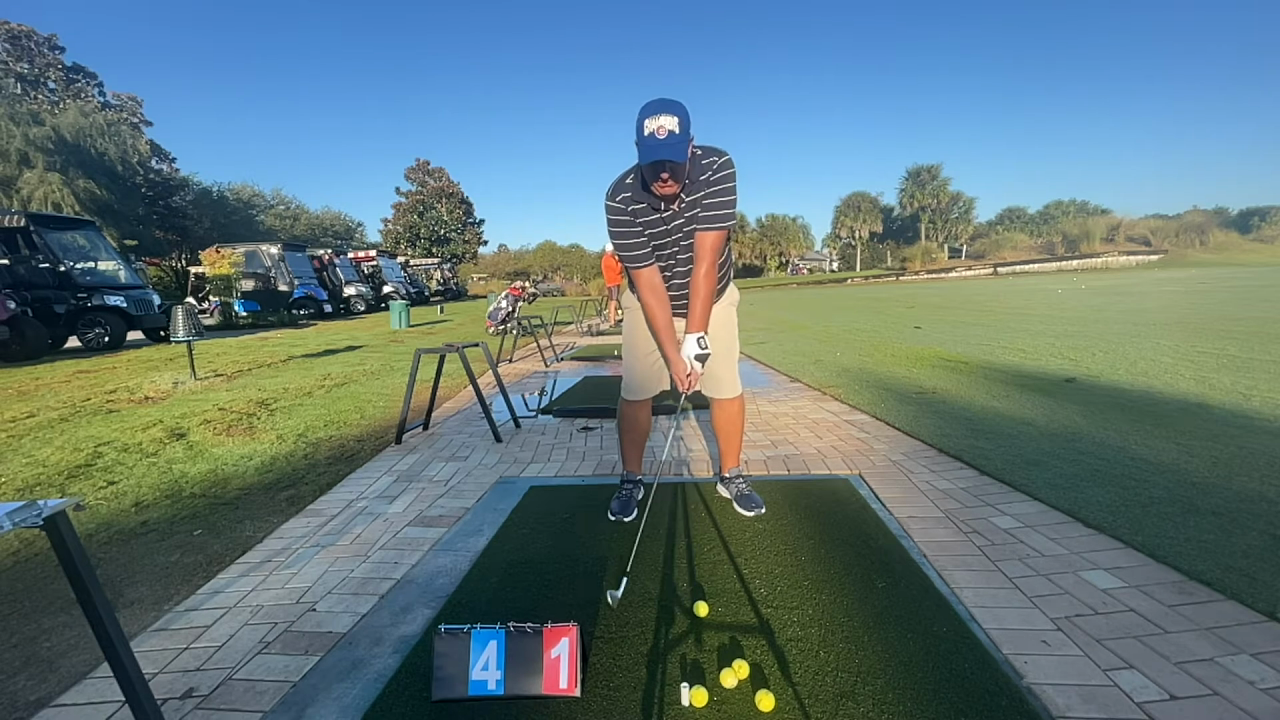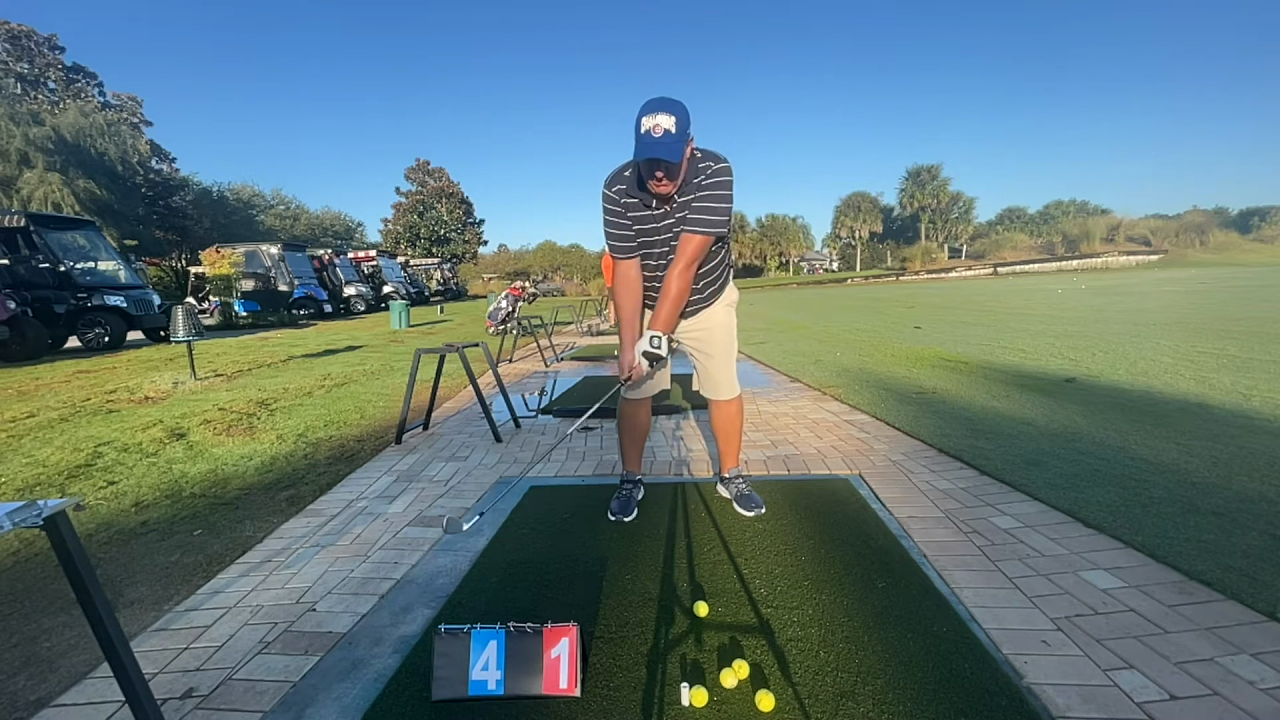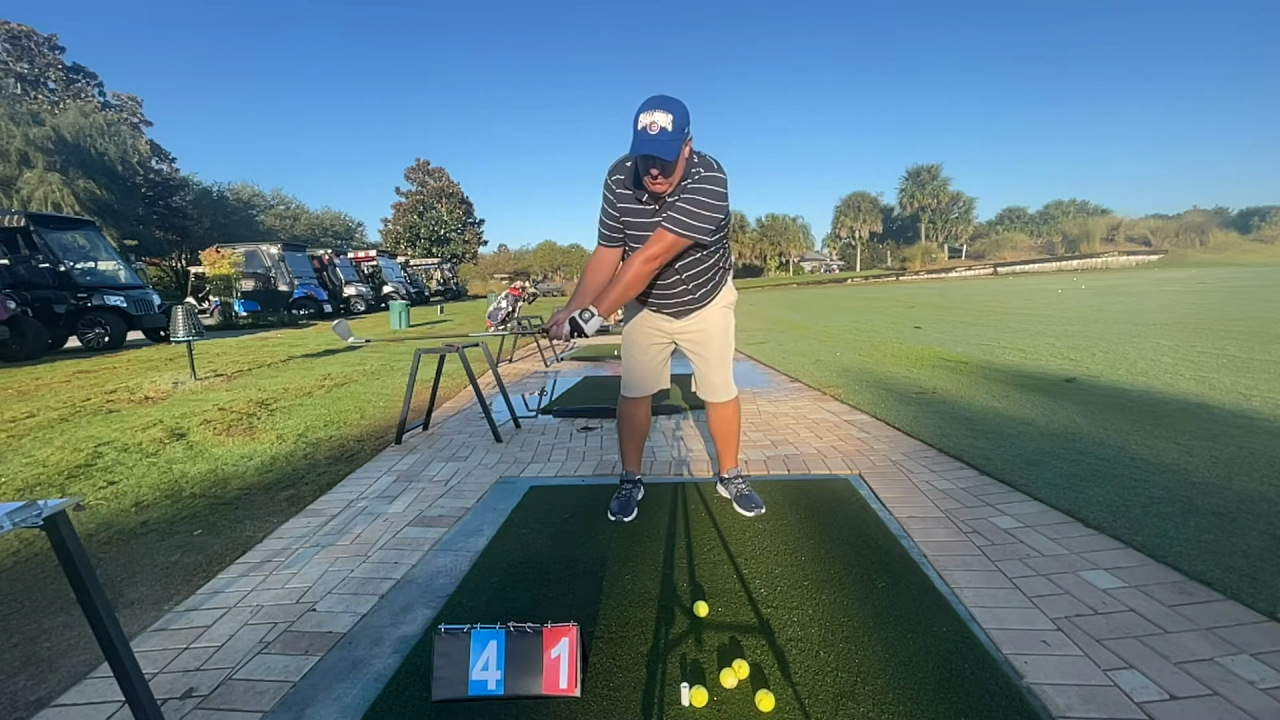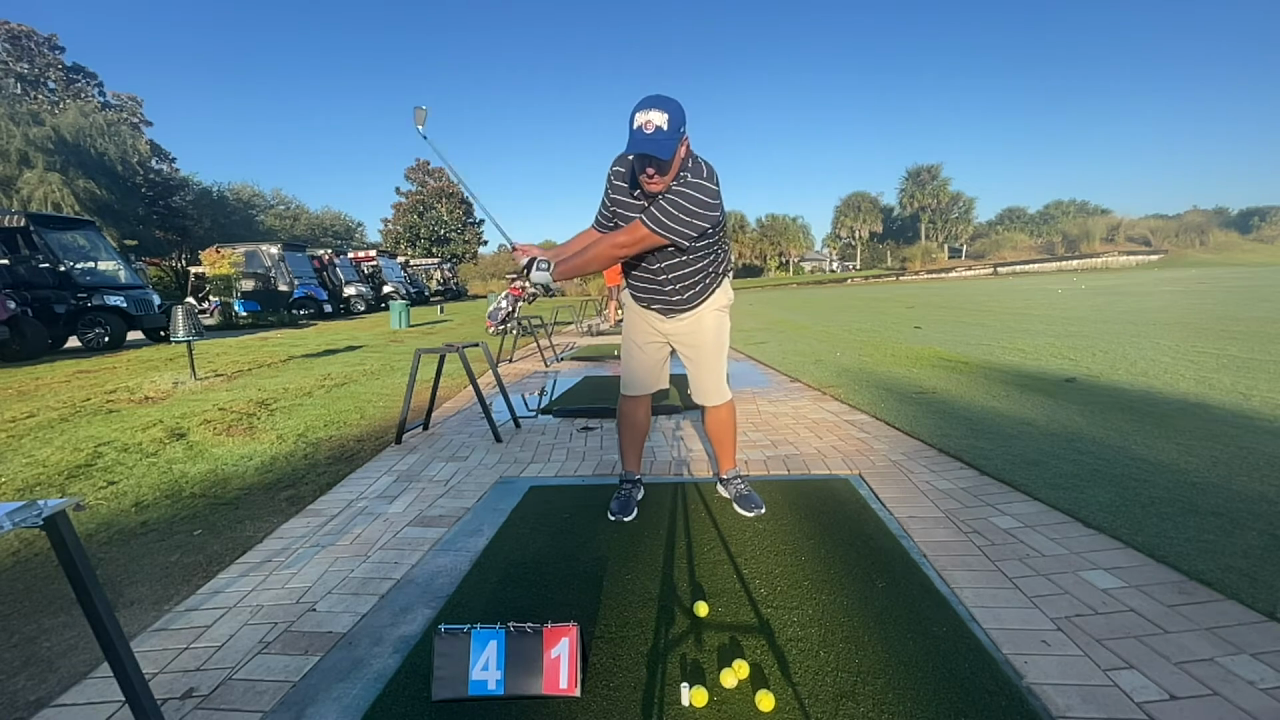
dt=0.3s
person 1, frame 1
left shoulder: (718, 168)
right shoulder: (621, 199)
left elbow: (705, 261)
right elbow: (648, 281)
left wrist: (696, 338)
right wrist: (672, 355)
left hip: (711, 299)
right hip: (649, 305)
left knee: (726, 388)
right knee: (636, 391)
left ankle: (730, 476)
right ankle: (631, 480)
person 1, frame 2
left shoulder: (715, 174)
right shoulder: (617, 189)
left elbow: (684, 264)
right elbow: (626, 270)
left wrist: (657, 337)
right wrist: (628, 344)
left hip: (709, 300)
right hip: (645, 303)
left knee: (724, 389)
right knee: (634, 389)
left ankle: (730, 475)
right ankle: (631, 480)
person 1, frame 3
left shoulder: (709, 182)
right shoulder: (620, 178)
left elbow: (650, 258)
right elbow: (609, 252)
left wrist: (592, 315)
right wrist: (573, 306)
left hip: (706, 302)
right hip: (646, 305)
left knee: (720, 391)
right knee: (634, 392)
left ankle: (730, 476)
right ankle: (631, 480)
person 1, frame 4
left shoulder: (699, 188)
right shoulder: (621, 171)
left elbow: (620, 247)
right elbow: (600, 233)
left wrist: (551, 273)
right wrist: (547, 255)
left hip: (701, 304)
right hip: (642, 303)
left knee: (714, 393)
right knee: (634, 391)
left ankle: (729, 476)
right ankle: (631, 480)
